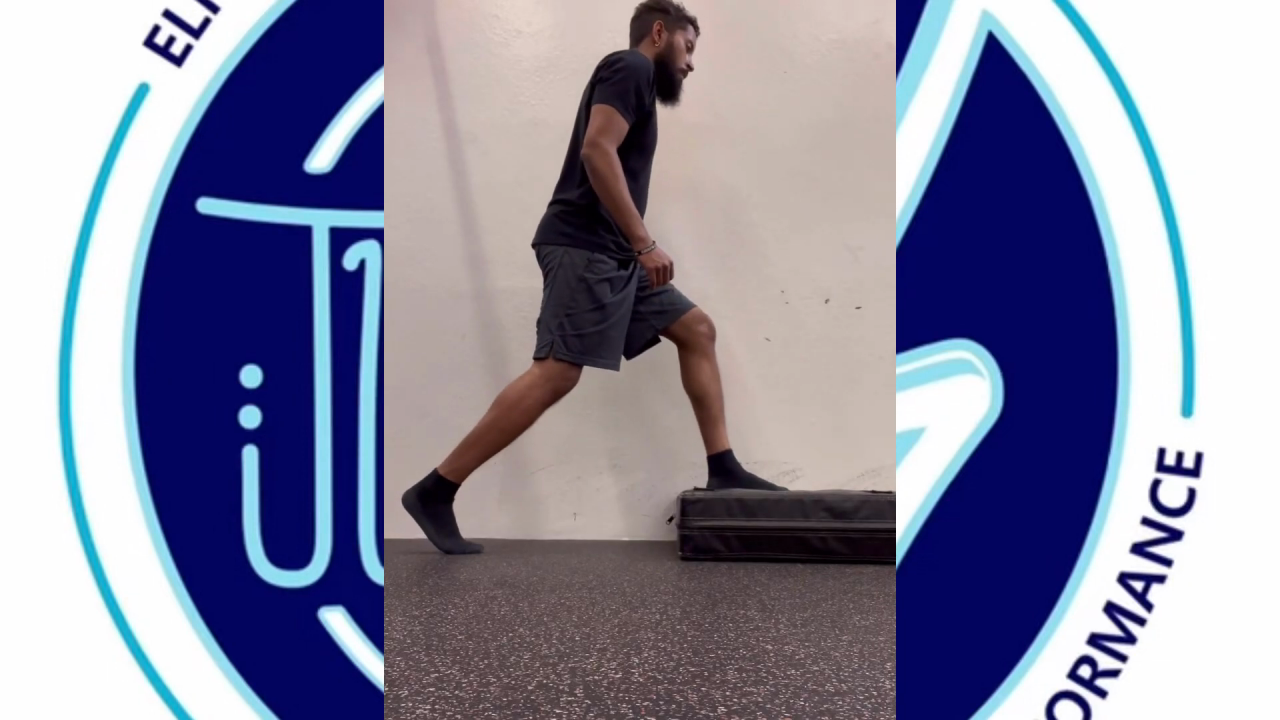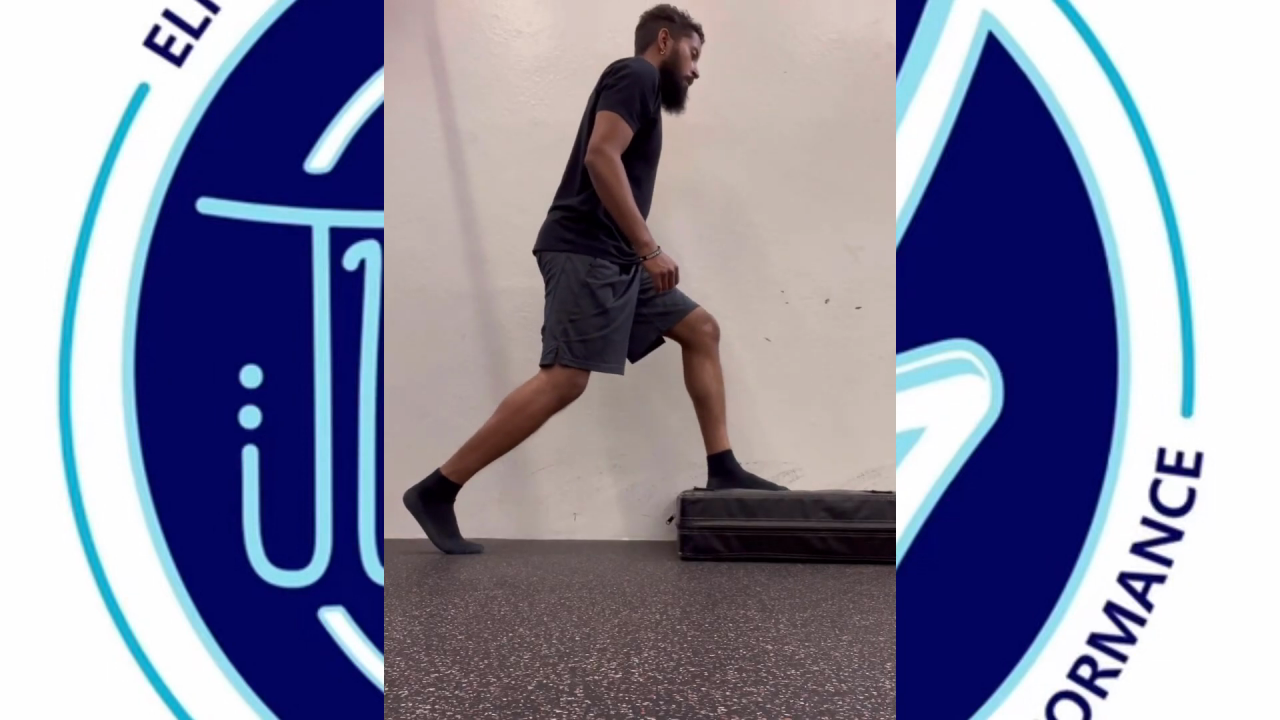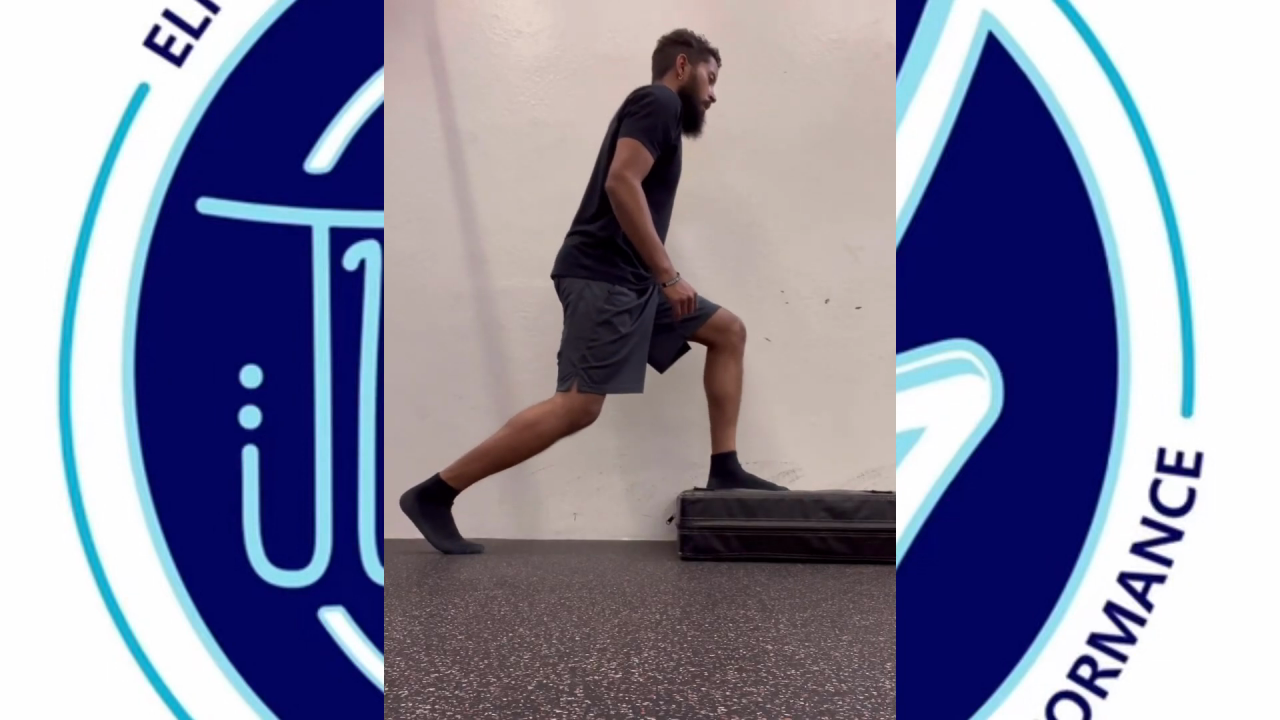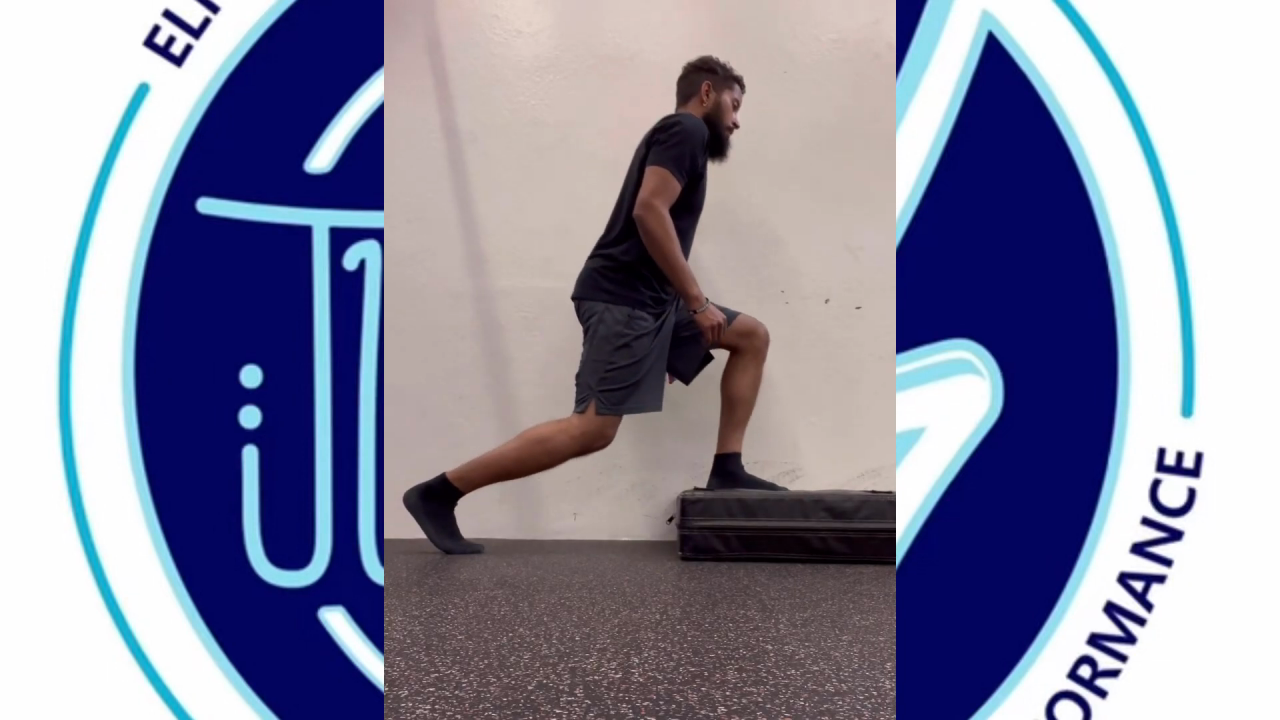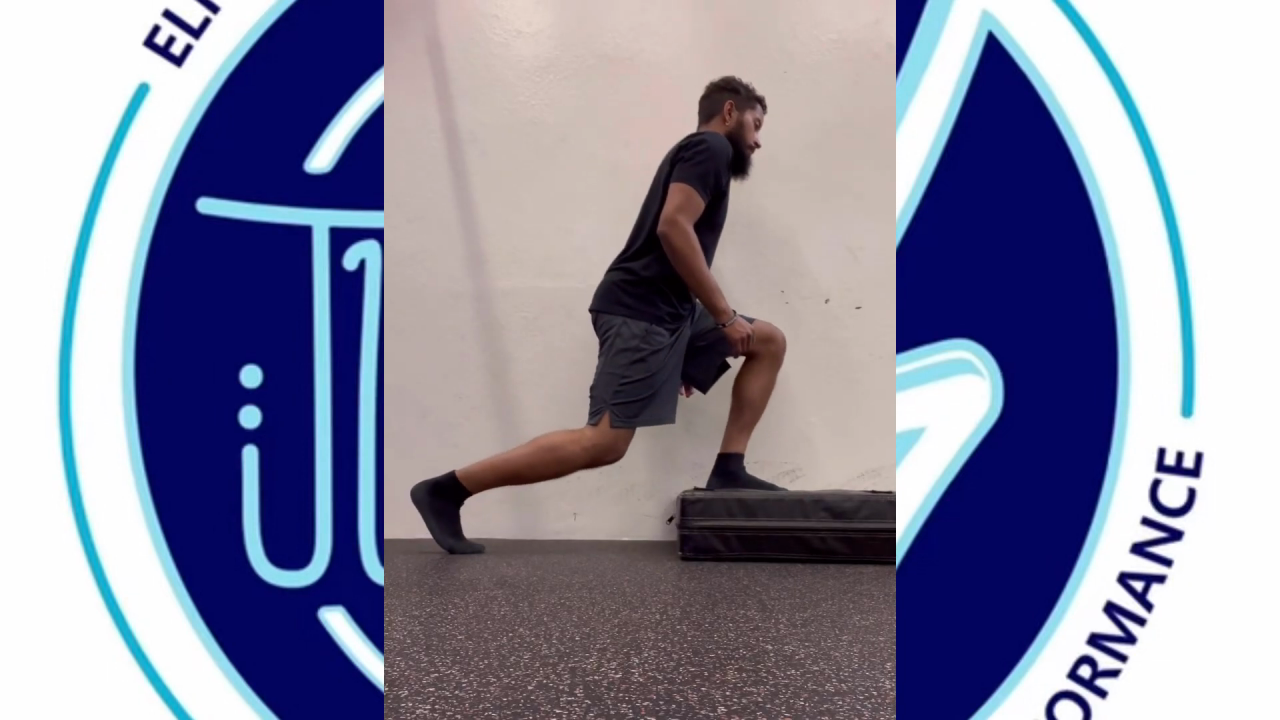
dt=0.3s
person 1, frame 1
left shoulder: (635, 80)
right shoulder: (630, 66)
right elbow: (597, 150)
right wrist: (645, 242)
left hip: (611, 252)
right hip: (584, 245)
left knee: (697, 330)
right knee: (556, 373)
left ankle: (723, 469)
right ankle: (434, 491)
person 1, frame 2
left shoulder: (640, 87)
right shoulder: (636, 73)
right elbow: (601, 155)
right wrist: (650, 248)
left hip: (613, 257)
right hip: (585, 250)
left knee: (701, 330)
right knee: (564, 379)
left ankle: (722, 470)
right ankle: (436, 492)
person 1, frame 3
left shoulder: (657, 113)
right shoulder: (658, 101)
right elbow: (620, 183)
right wrist: (668, 274)
left hip: (630, 277)
right hip: (602, 274)
left knee: (729, 331)
right knee: (578, 405)
left ankle: (725, 470)
right ankle: (433, 494)
person 1, frame 4
left shoulder: (679, 137)
right shoulder: (685, 129)
right elbow: (648, 211)
left wrist: (666, 339)
right wrist: (697, 301)
left hip: (648, 299)
right hip: (623, 298)
left knee: (751, 335)
right knee: (592, 429)
left ankle: (726, 471)
right ankle: (438, 493)
person 1, frame 5
left shoulder: (699, 155)
right shoulder: (710, 147)
right elbow: (673, 228)
left wrist: (676, 357)
right wrist: (725, 314)
left hip: (667, 311)
right hip: (640, 312)
left knee: (770, 342)
right knee: (603, 444)
left ankle: (728, 470)
right ankle: (445, 490)
